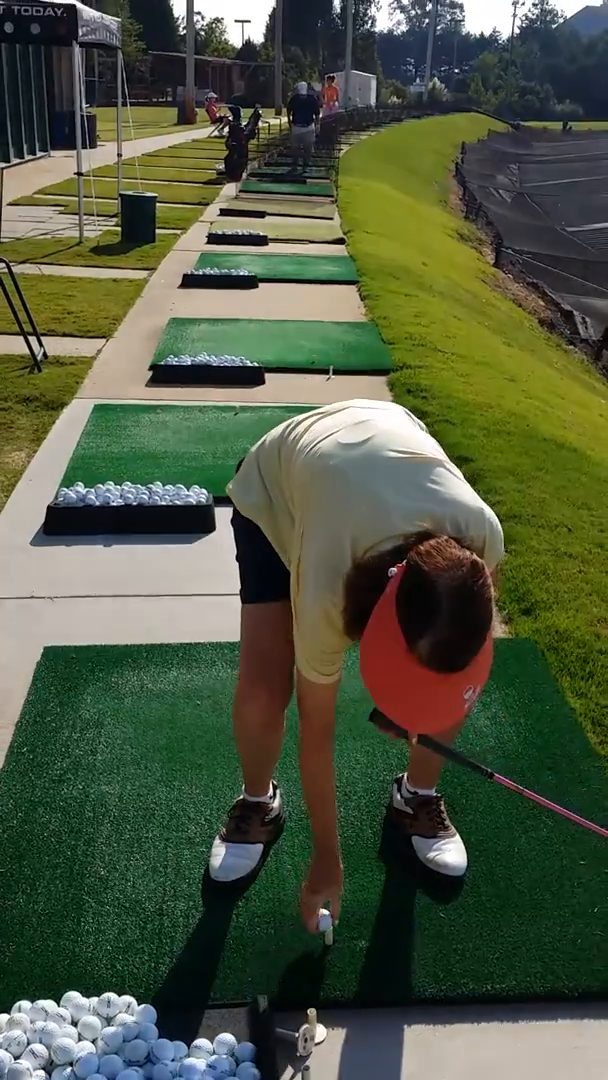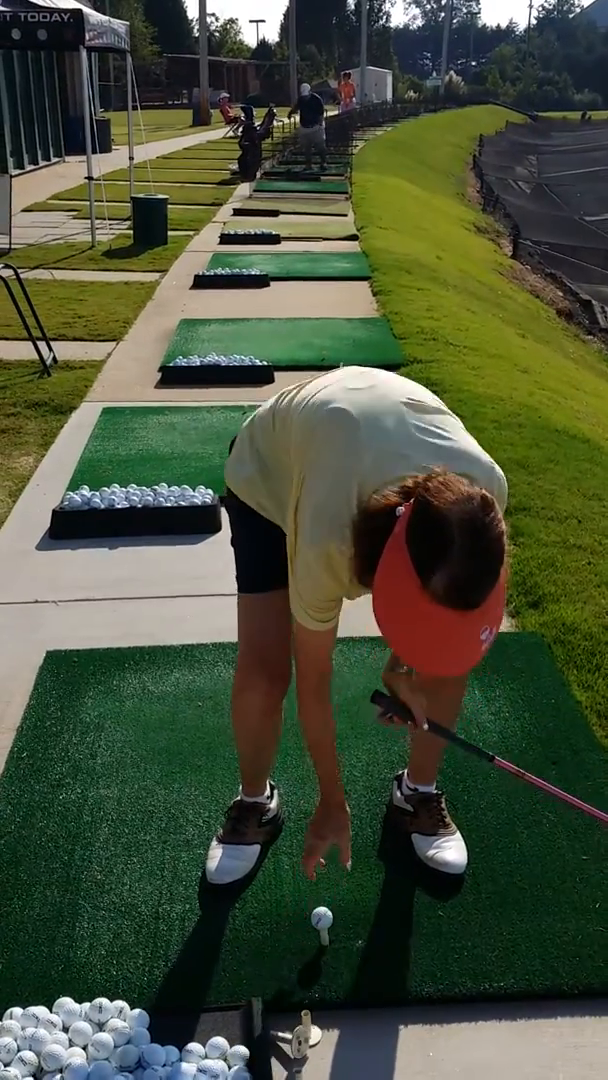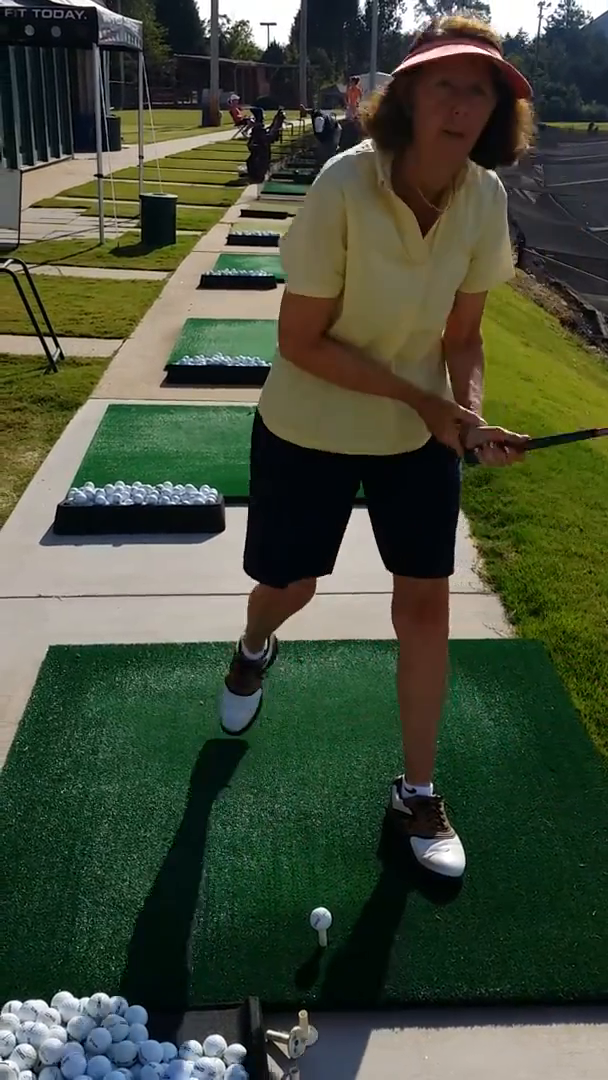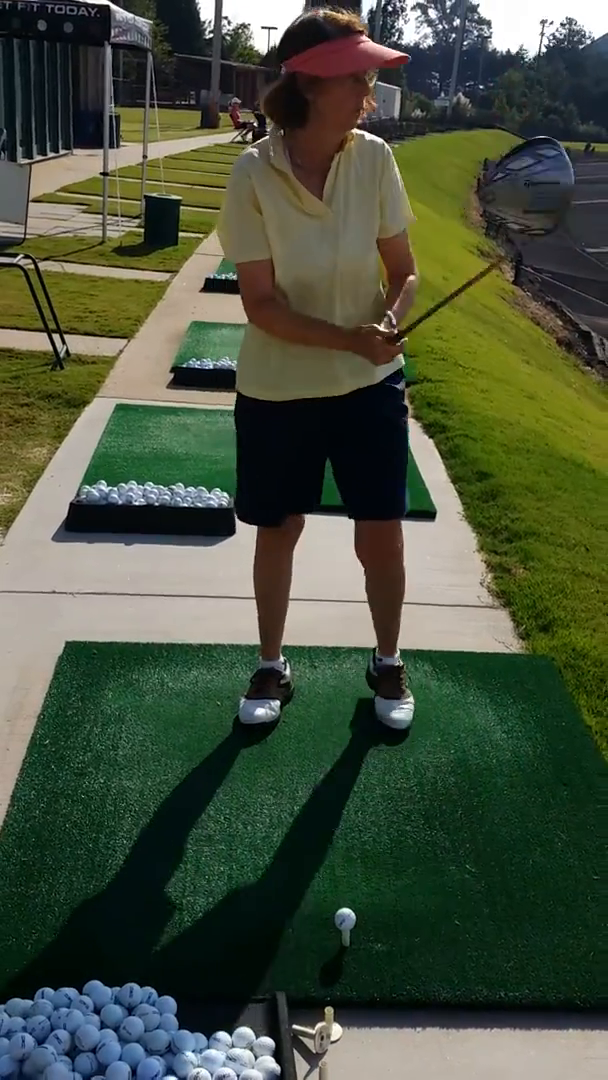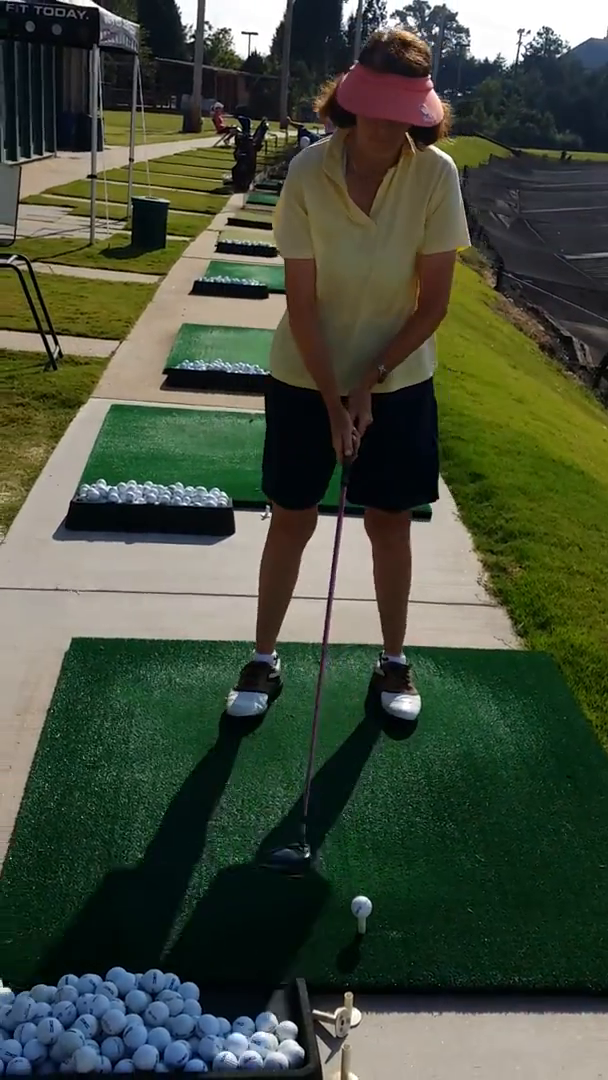
dt=1s
person 1, frame 1
left shoulder: (481, 533)
right shoulder: (325, 593)
right elbow: (317, 733)
left wrist: (425, 673)
right wrist: (326, 859)
right hip: (275, 487)
left knee: (450, 672)
right knee: (262, 686)
left ankle: (418, 798)
right ankle: (257, 804)
person 1, frame 2
left shoulder: (481, 489)
right shoulder: (328, 539)
right elbow: (313, 681)
left wrist: (405, 665)
right wrist: (332, 802)
right hip: (270, 476)
left knee: (450, 653)
right knee: (262, 675)
left ankle: (418, 793)
right ankle: (255, 803)
person 1, frame 3
left shoulder: (485, 198)
right shoulder: (342, 187)
left elbow: (463, 336)
right elbow: (300, 341)
left wrist: (469, 413)
right wrist: (421, 398)
left hip: (419, 429)
right hip: (307, 430)
left knee: (426, 607)
right knee: (286, 587)
left ankle: (417, 792)
right ankle: (255, 650)
person 1, frame 4
left shoulder: (375, 158)
right shoulder: (253, 173)
left elbow: (404, 271)
right elbow: (262, 305)
left wrist: (390, 319)
right wrist: (350, 339)
left hip: (369, 385)
right hip: (279, 390)
left knee: (381, 537)
right knee: (279, 532)
left ankle: (387, 661)
right ankle: (272, 666)
person 1, frame 5
left shoulder: (436, 173)
right shoulder: (307, 171)
left elbow: (434, 301)
right elbow: (301, 303)
left wrist: (370, 382)
right wrist: (333, 402)
left hip: (397, 382)
right hip: (304, 378)
left knee: (390, 524)
right knee: (292, 521)
left ankle: (393, 661)
right ankle: (263, 658)
